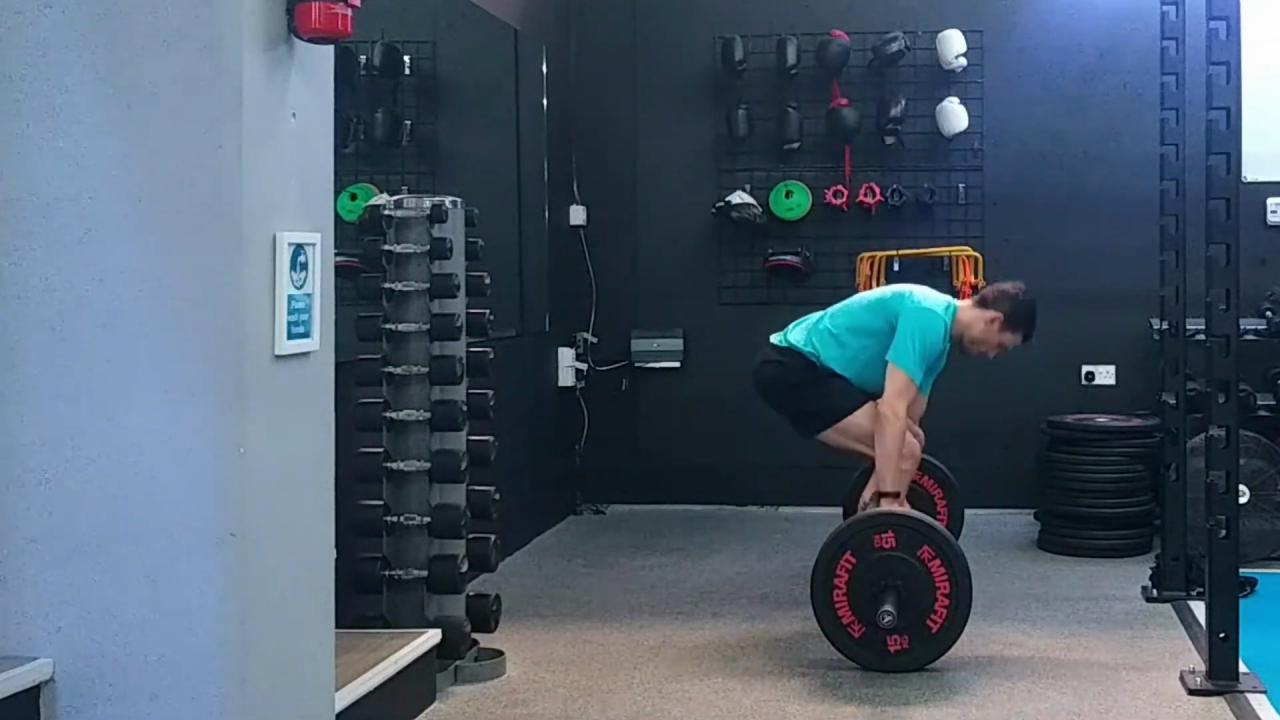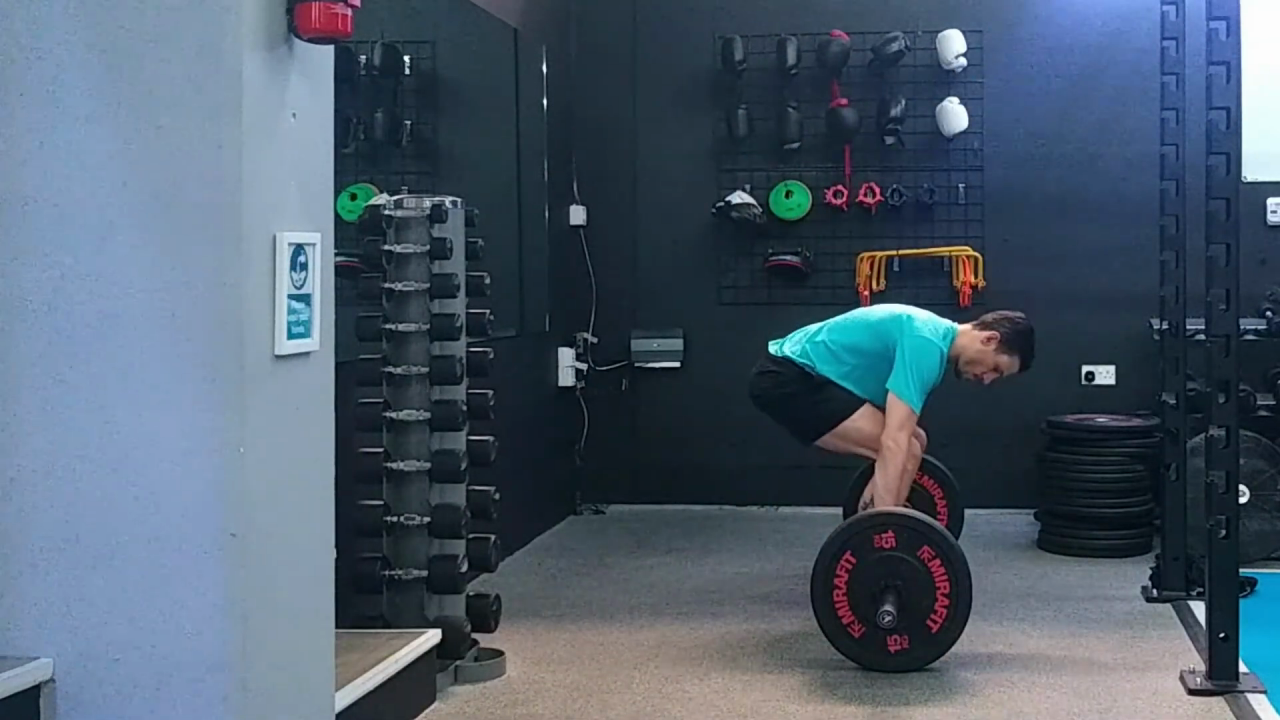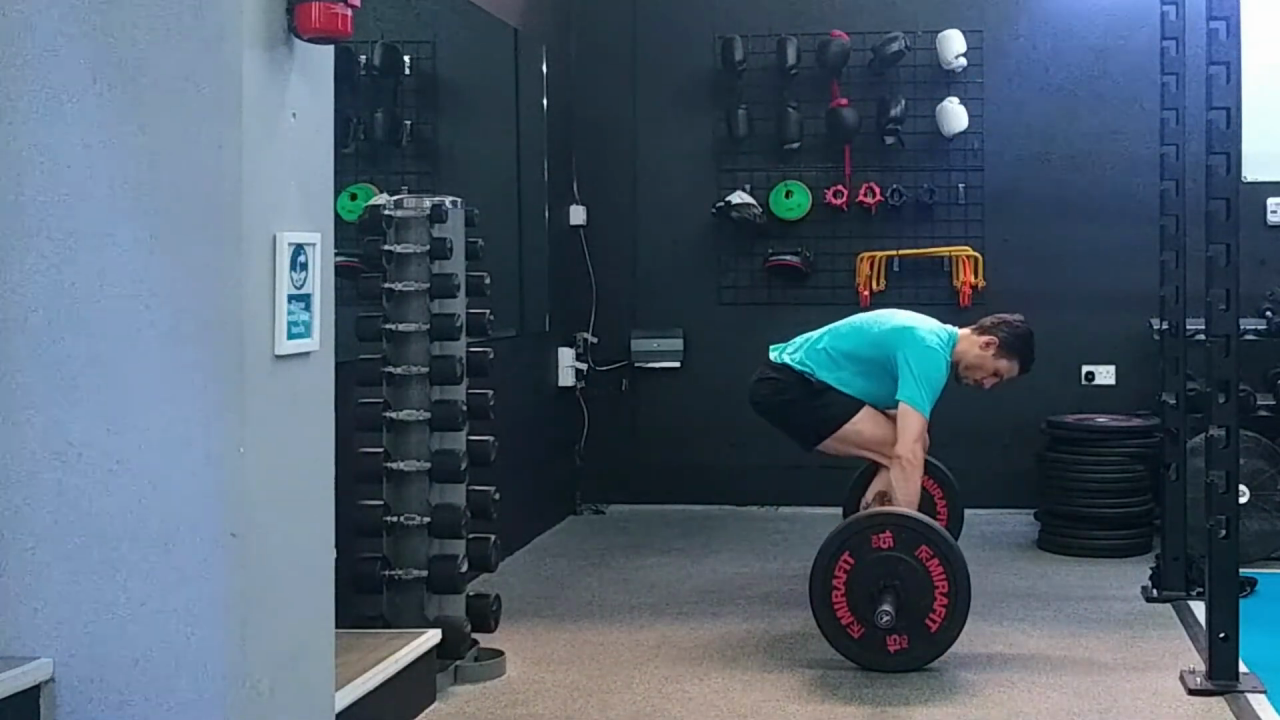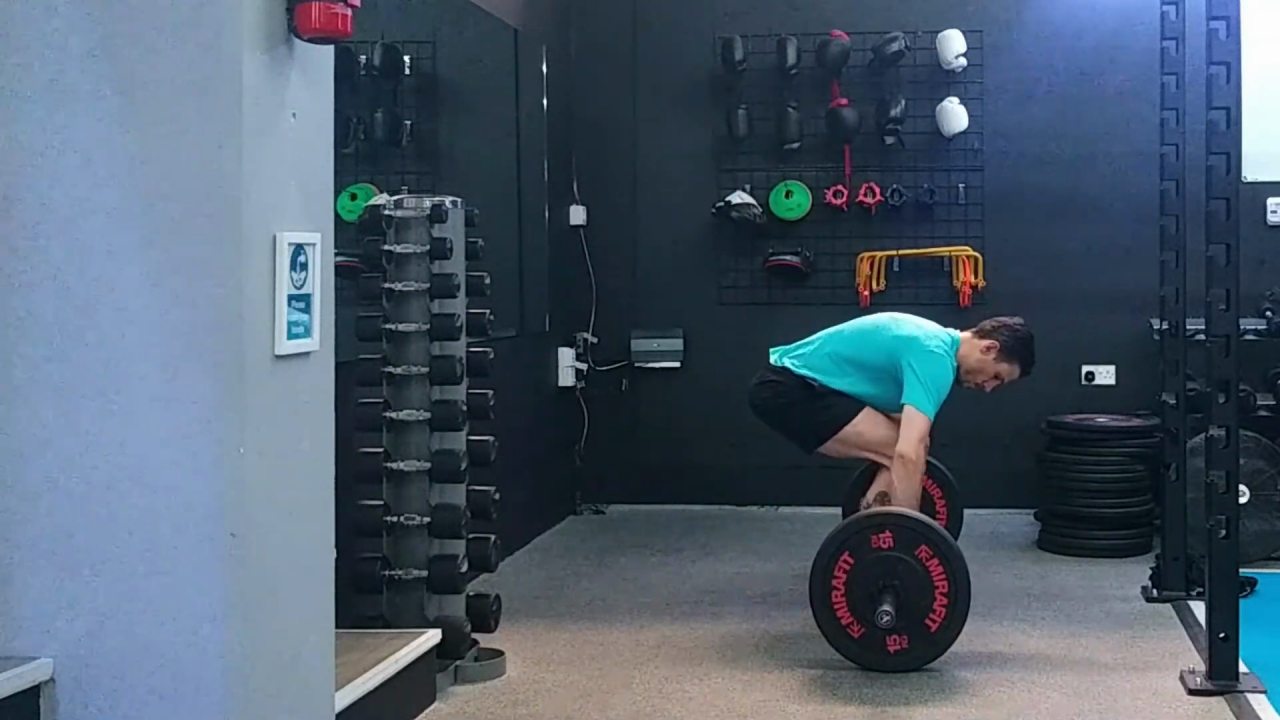
dt=0.3s
person 1, frame 1
left shoulder: (936, 322)
right shoulder: (929, 319)
left elbow: (907, 417)
right elbow: (891, 410)
left wrist: (897, 500)
right wrist: (890, 498)
left hip: (806, 367)
right hip: (791, 368)
left knee: (908, 444)
right knee: (900, 452)
person 1, frame 2
left shoulder: (935, 340)
right shoulder: (927, 345)
left elbow: (900, 435)
right elbow: (893, 441)
left hip: (798, 375)
right hip: (785, 377)
left knee: (914, 443)
right knee: (906, 450)
person 1, frame 3
left shoulder: (934, 340)
right shoulder: (930, 353)
left elbow: (906, 445)
right elbow: (905, 454)
left hip: (796, 379)
right hip: (786, 383)
left knee: (914, 443)
right knee: (910, 447)
person 1, frame 4
left shoulder: (936, 342)
right shoulder: (936, 359)
left elbow: (908, 444)
right elbow: (907, 455)
left hip: (796, 383)
right hip: (786, 388)
left knee: (911, 443)
right knee: (909, 449)
